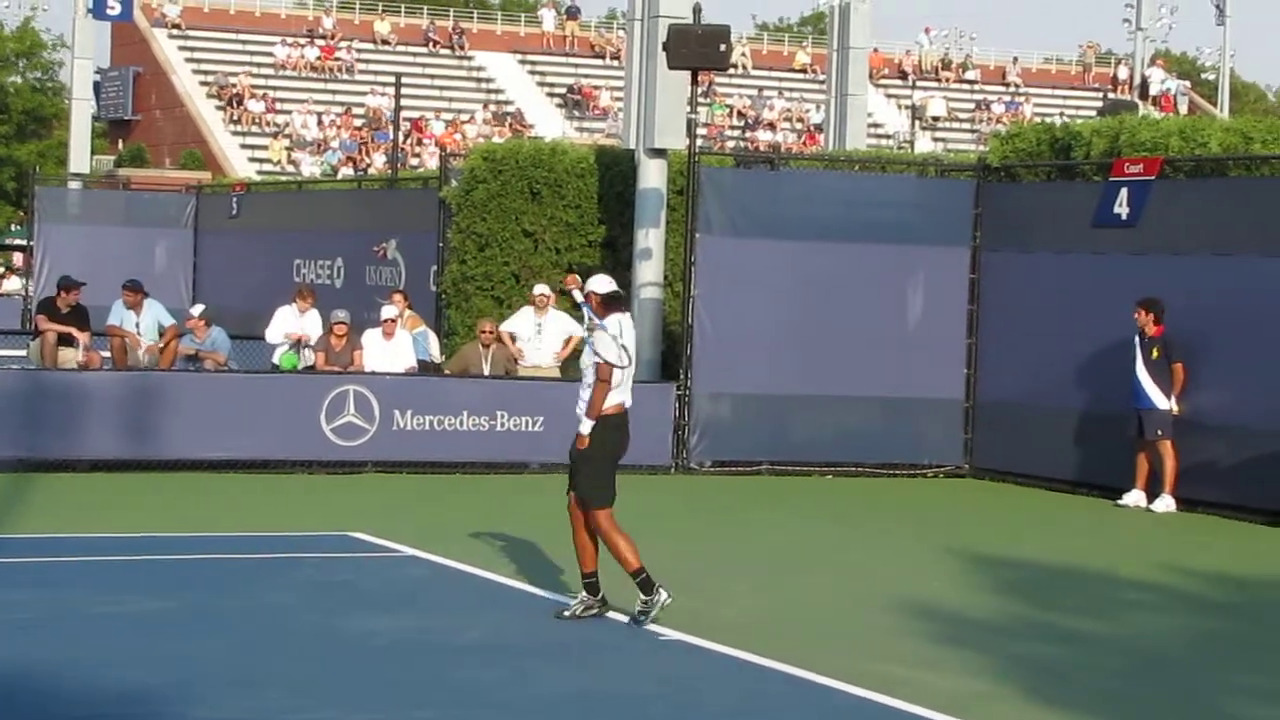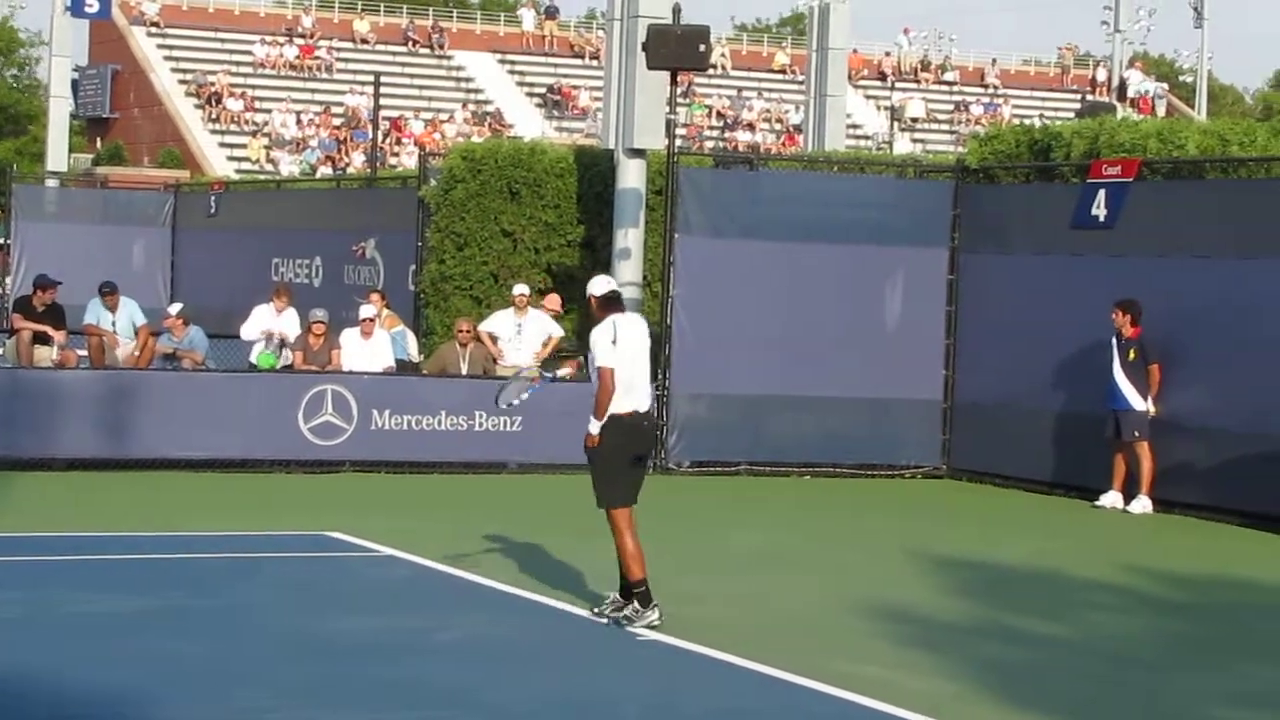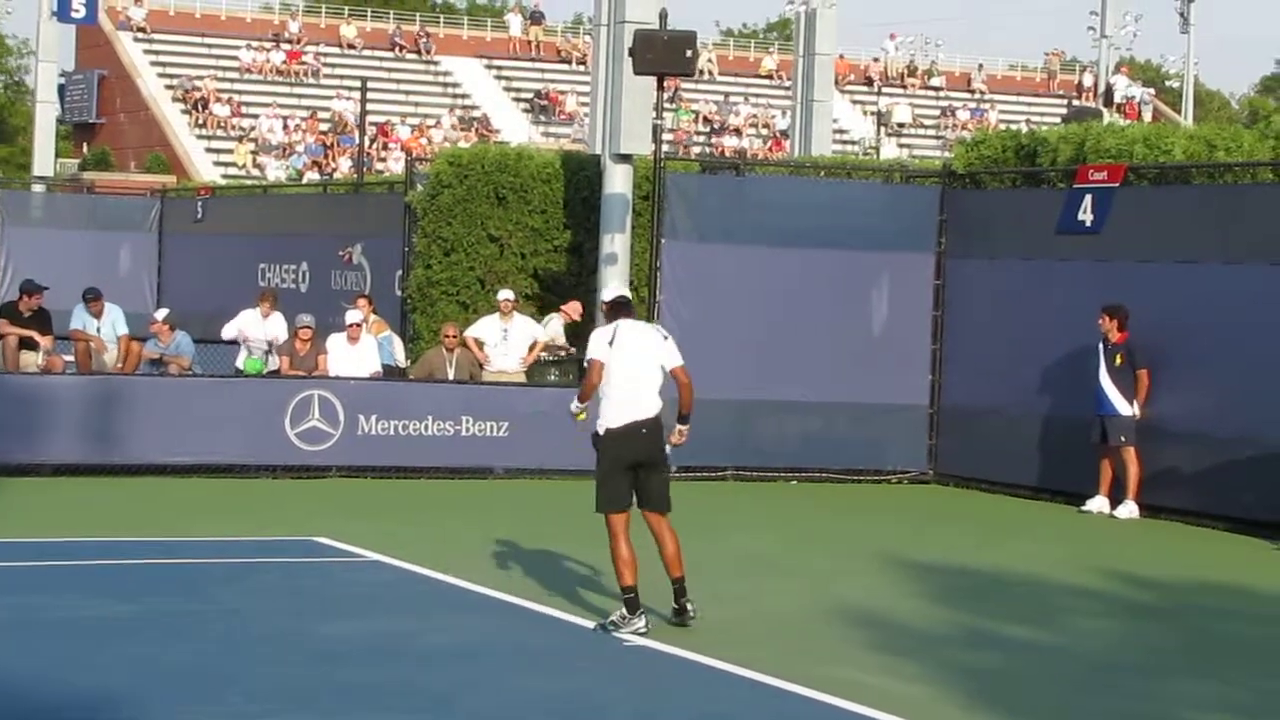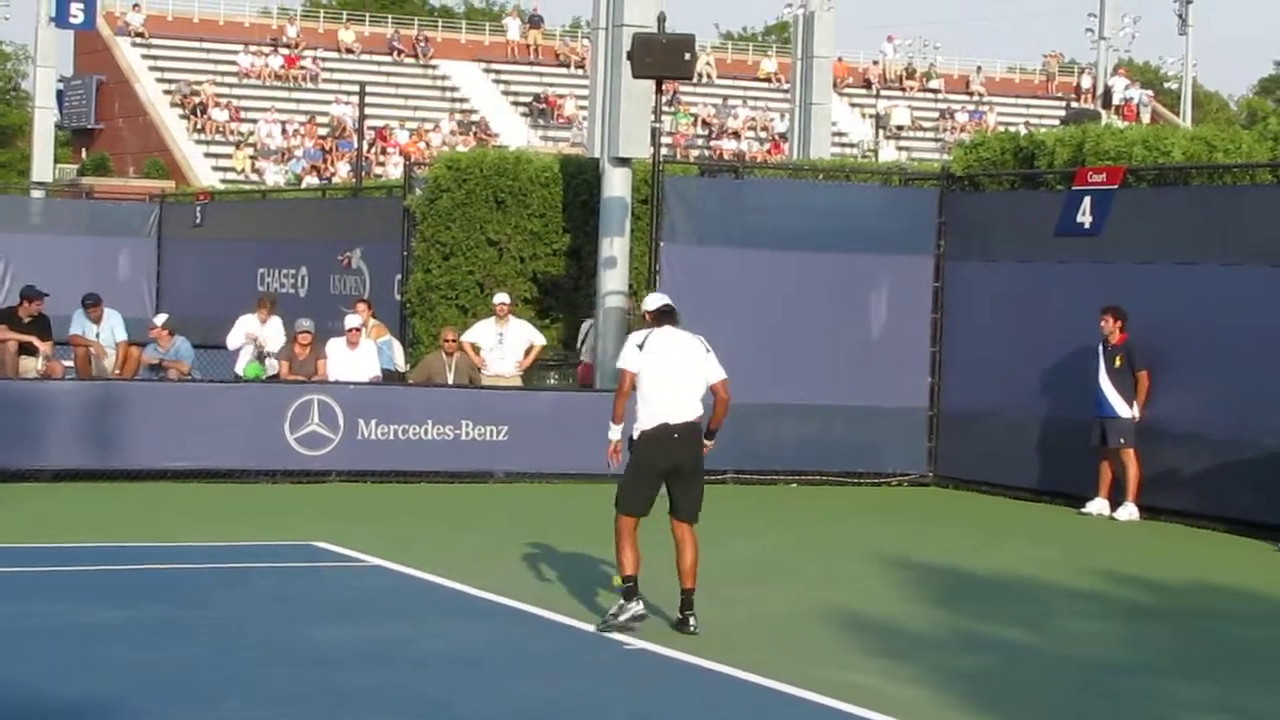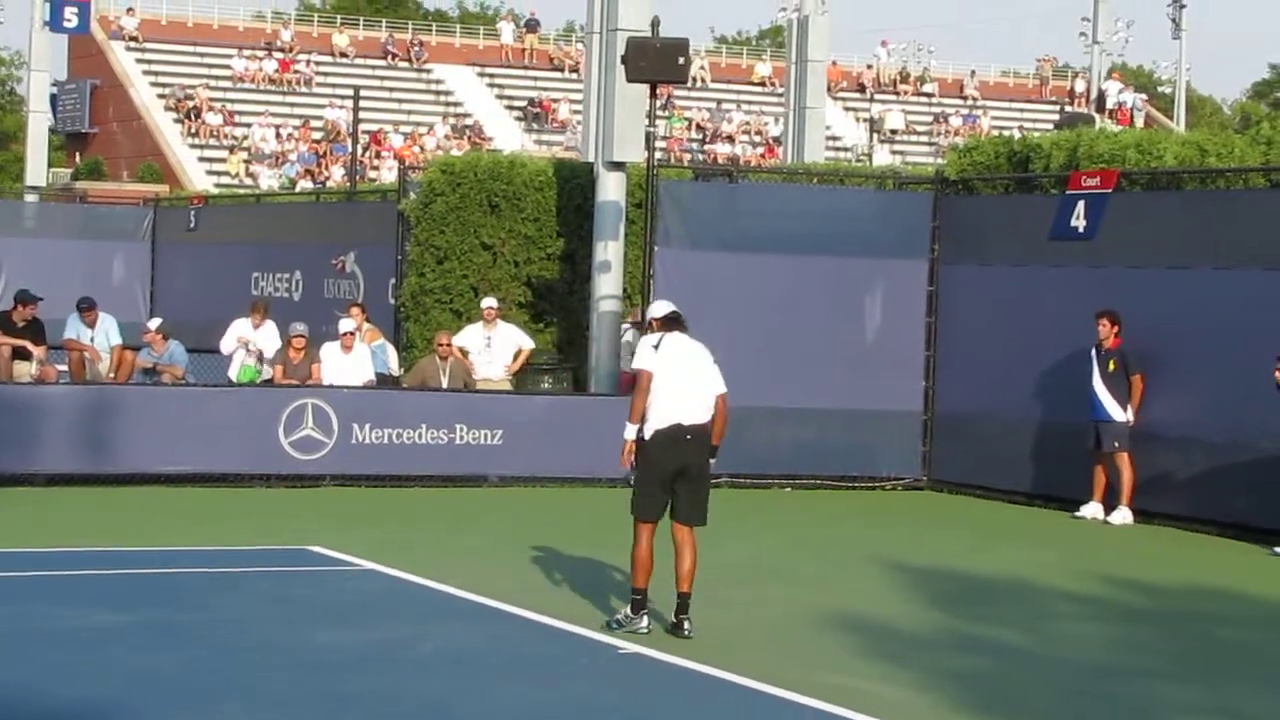
dt=0.4s
person 1, frame 1
left shoulder: (606, 328)
right shoulder: (622, 320)
left elbow: (604, 381)
right elbow: (591, 315)
left wrist: (585, 428)
right wrist: (575, 289)
left hip: (602, 428)
right hip: (609, 426)
left knee: (600, 520)
right knee: (578, 508)
left ankle: (652, 593)
right ankle: (592, 595)
person 1, frame 2
left shoulder: (602, 332)
right shoulder: (639, 322)
left elbow: (606, 386)
left wrist: (594, 427)
right wrist: (585, 364)
left hip: (616, 429)
right hip: (642, 424)
left knee: (619, 520)
right knee: (624, 515)
left ankle: (642, 606)
right ankle: (629, 593)
person 1, frame 3
left shoulder: (603, 335)
right shoulder: (657, 333)
left elbow: (593, 380)
right elbow: (685, 381)
left wrist: (578, 404)
right wrist: (683, 421)
left hip: (616, 437)
right hip: (651, 432)
left knee: (618, 528)
right knee: (658, 518)
left ankle: (632, 612)
right ankle: (682, 602)
person 1, frame 4
left shoulder: (639, 340)
right shoulder: (699, 344)
left elbow: (625, 388)
right elbow: (724, 397)
left wrist: (614, 434)
right wrist: (709, 437)
left hip: (652, 440)
right hip: (689, 439)
left knee: (626, 522)
right knee: (684, 527)
left ankle: (630, 598)
right ankle: (687, 612)
person 1, frame 5
left shoulder: (652, 343)
right shoulder: (704, 353)
left elbow: (643, 387)
right elbow: (721, 410)
left wrist: (630, 434)
right wrist: (710, 453)
left hip: (660, 441)
right hip: (698, 441)
left knee: (644, 528)
right knee: (684, 531)
left ankle: (637, 612)
right ankle: (682, 616)
person 2, frame 1
left shoulder: (1165, 340)
right shoulder: (1138, 338)
left elbow: (1179, 371)
left wrist: (1172, 399)
right wrist: (1139, 394)
left hip: (1159, 404)
right hip: (1141, 403)
left knee: (1164, 447)
right knee: (1142, 447)
left ankle: (1167, 497)
right ankle: (1139, 492)
person 2, frame 2
left shoulder: (1142, 341)
right shoulder: (1116, 340)
left elbow: (1155, 373)
left wrist: (1149, 401)
right wrist: (1116, 396)
left hip: (1135, 406)
right hip: (1117, 404)
left knee: (1141, 448)
right knee: (1119, 448)
left ankle: (1144, 498)
right ankle: (1116, 494)
person 2, frame 3
left shoulder: (1128, 347)
right shoulder: (1102, 345)
left elbow: (1143, 379)
left wrist: (1137, 406)
right wrist: (1102, 402)
left hip: (1122, 411)
right hip: (1103, 409)
left knee: (1127, 453)
right knee: (1105, 453)
left ankle: (1130, 504)
right ankle: (1102, 499)
person 2, frame 4
left shoulder: (1128, 348)
right shoulder: (1102, 347)
left elbow: (1143, 380)
left wrist: (1136, 408)
right wrist: (1102, 404)
left hip: (1121, 413)
right hip: (1103, 412)
left knee: (1127, 455)
right knee: (1105, 455)
left ankle: (1130, 506)
right ankle: (1102, 501)
person 2, frame 5
left shoulder: (1122, 353)
right shoulder: (1095, 351)
left elbow: (1137, 384)
left wrist: (1131, 412)
right wrist: (1096, 407)
left hip: (1116, 417)
right hip: (1098, 416)
left knee: (1121, 459)
right knee: (1099, 459)
left ankle: (1124, 510)
right ankle: (1096, 505)
